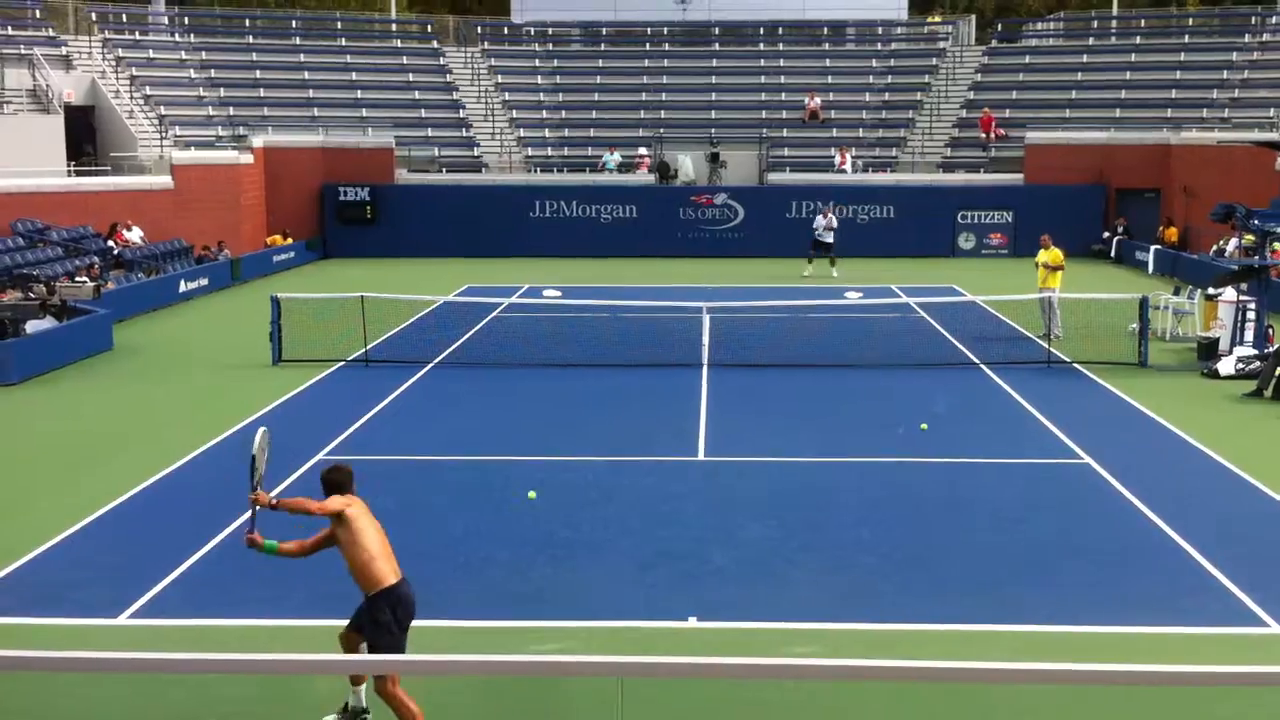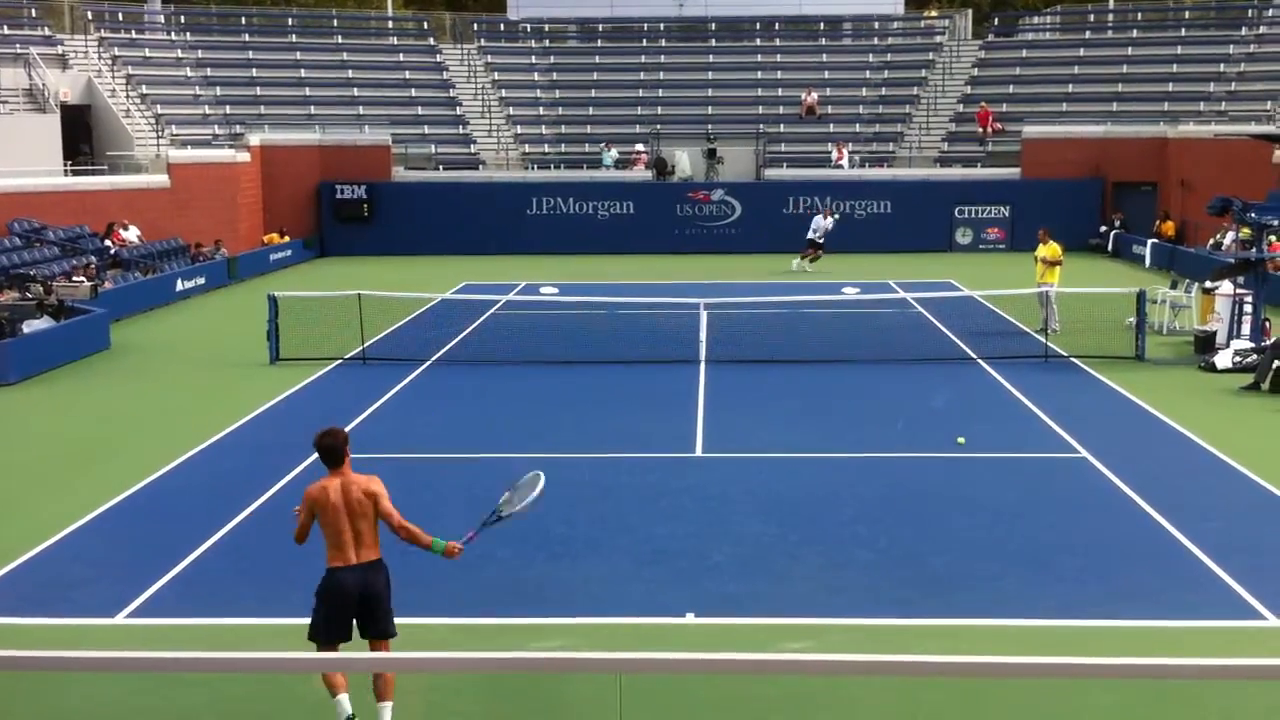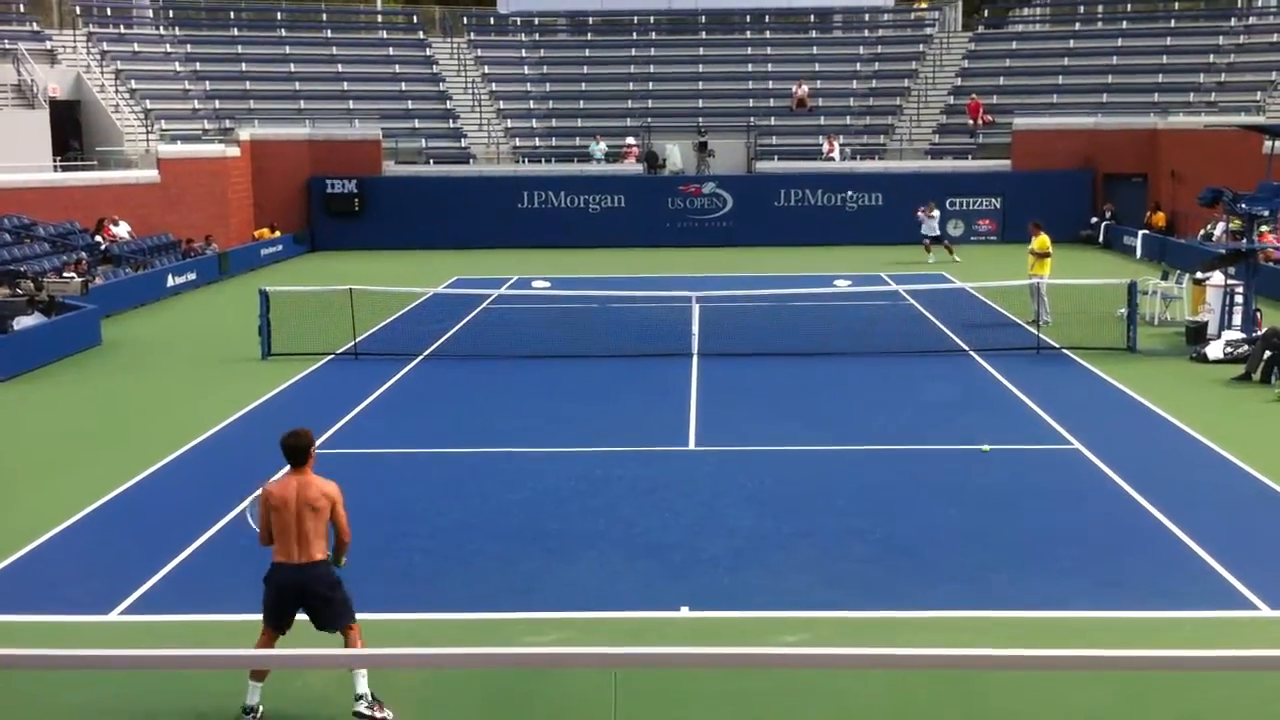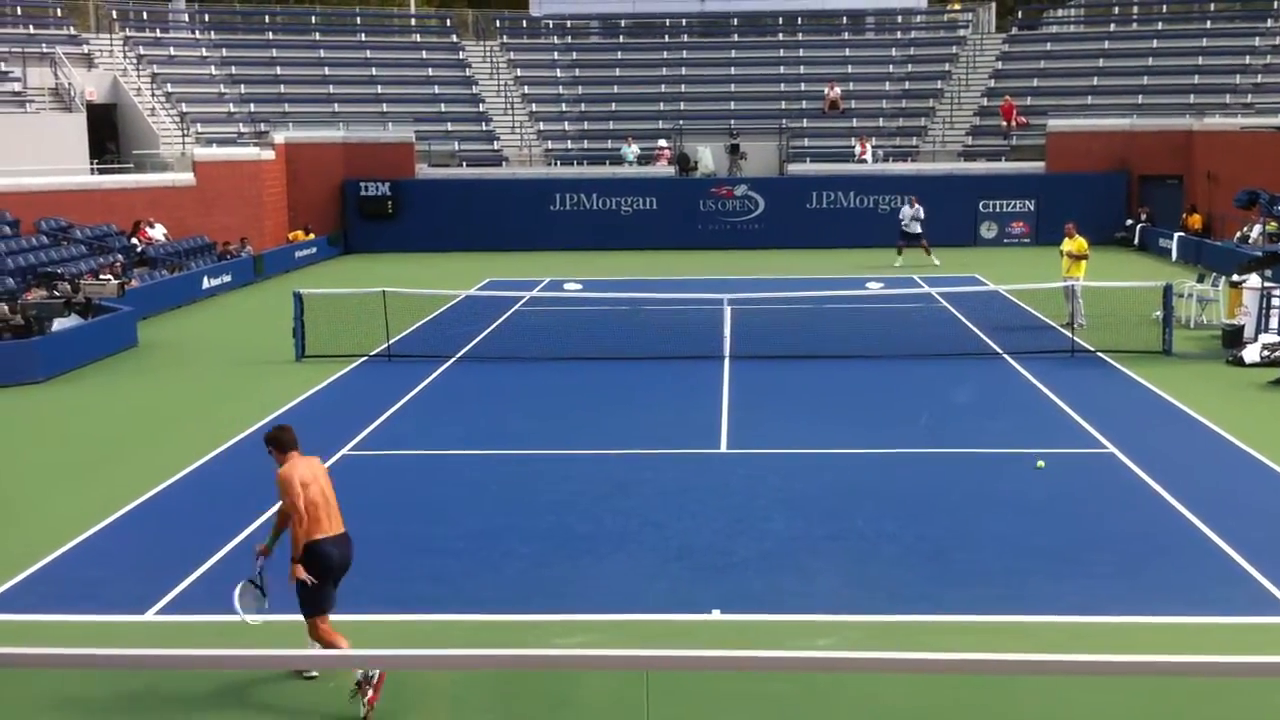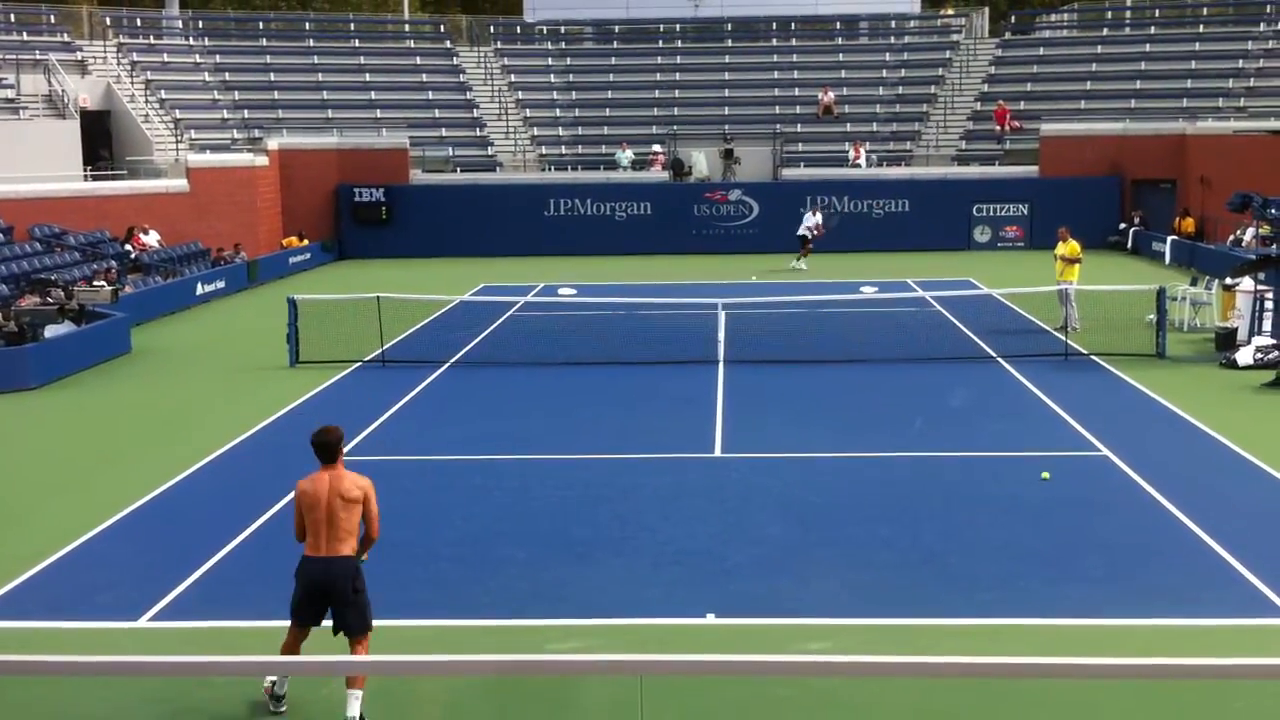
dt=1s
person 1, frame 1
left shoulder: (347, 504)
right shoulder: (337, 525)
left elbow: (314, 507)
right elbow: (303, 548)
left wrist: (272, 503)
right wrist: (264, 545)
left hip: (389, 599)
right hip: (384, 595)
left knee: (386, 685)
right knee: (349, 638)
person 1, frame 2
left shoulder: (314, 494)
right shoulder: (371, 485)
left elbow: (299, 538)
right elbow: (400, 527)
left wrist: (302, 517)
right wrist: (440, 547)
left hip: (338, 579)
right hip: (374, 575)
left knee: (326, 653)
right knee: (380, 652)
person 1, frame 3
left shoulder: (269, 491)
right shoulder: (329, 490)
left elbow: (266, 540)
right elbow: (345, 537)
right wrist: (337, 558)
left hip: (283, 575)
right hip: (319, 573)
left knee: (268, 636)
right knee: (352, 633)
person 1, frame 4
left shoulder: (285, 474)
right shoulder: (314, 464)
left elbow: (298, 518)
left wrist: (295, 560)
right wrist: (269, 544)
left hip: (318, 551)
right hip: (343, 543)
left knee: (319, 626)
right knee: (319, 608)
left ankle: (367, 674)
person 1, frame 5
left shoulder: (303, 487)
right shoulder: (361, 484)
left elbow: (299, 535)
right elbow: (372, 534)
right wrist: (359, 552)
left hip: (310, 568)
right hip: (344, 570)
left knee: (296, 633)
right knee: (359, 643)
left ankle: (278, 692)
